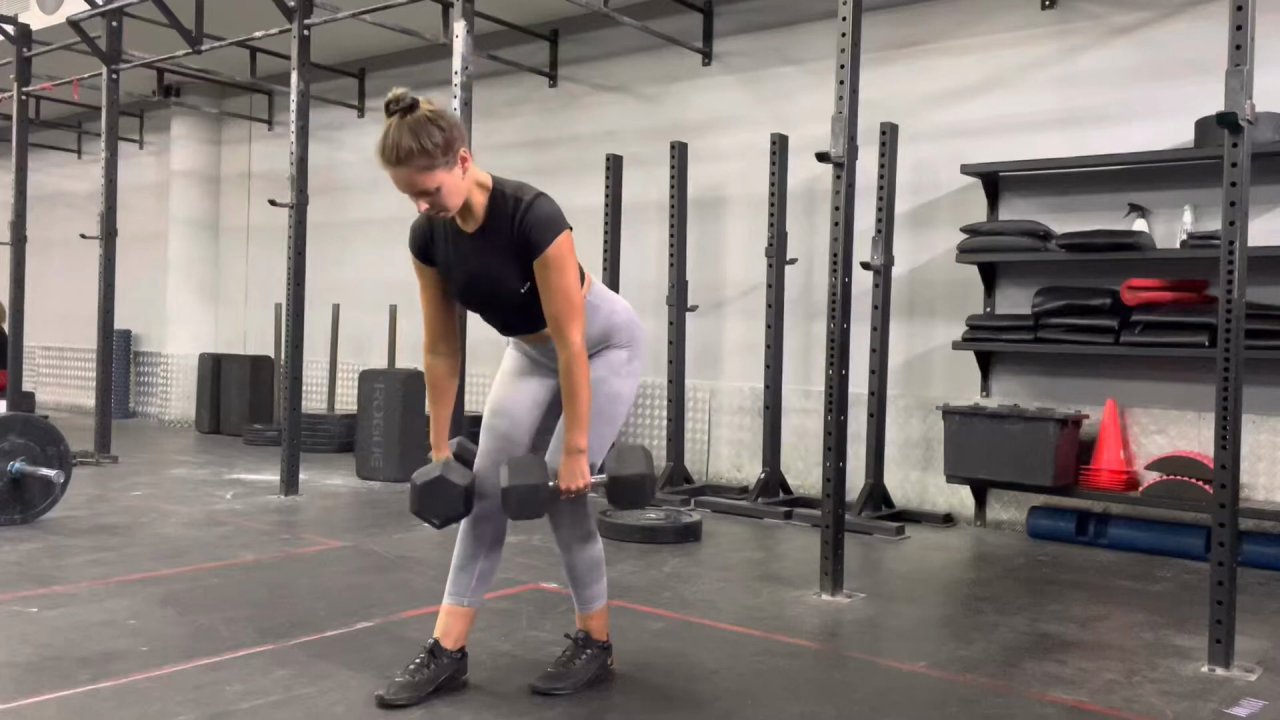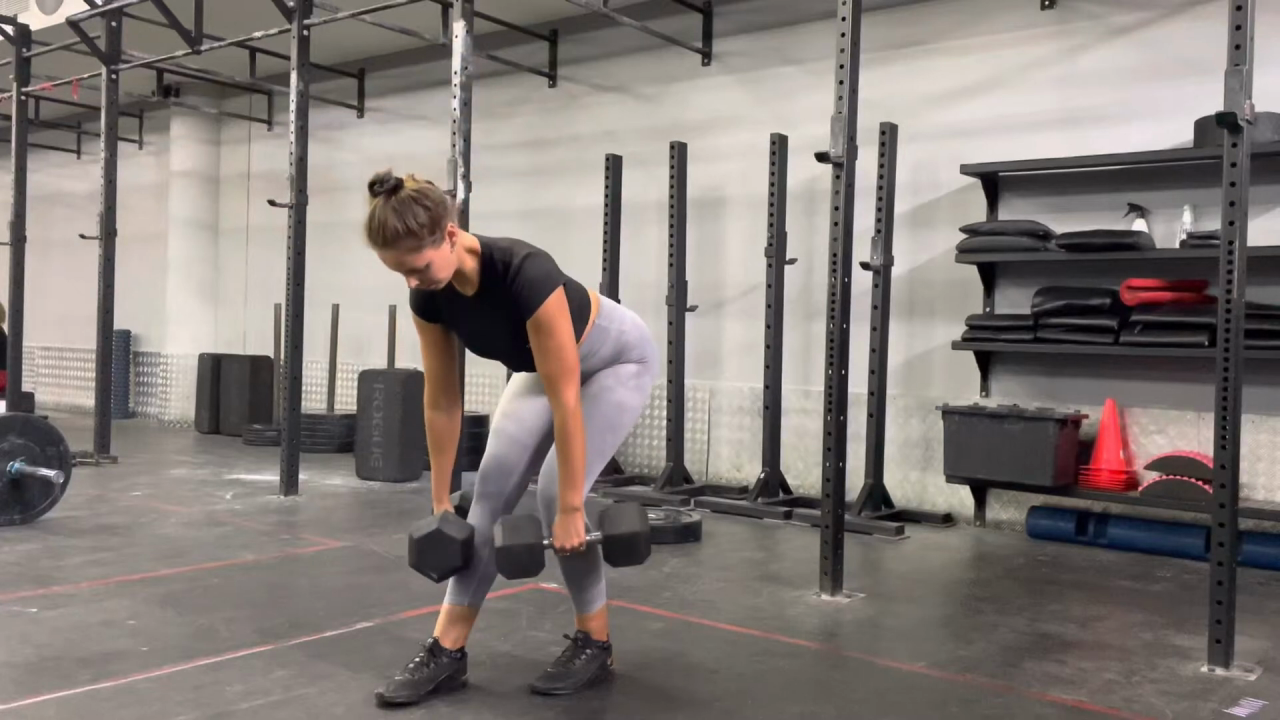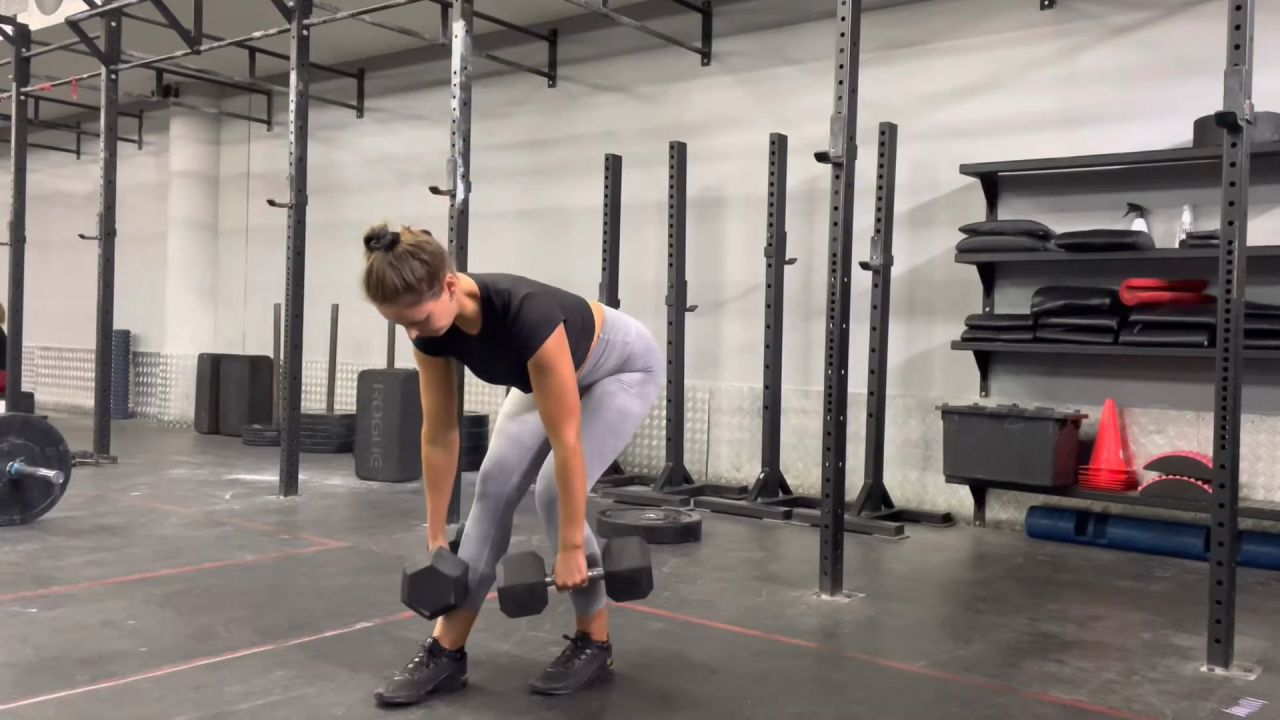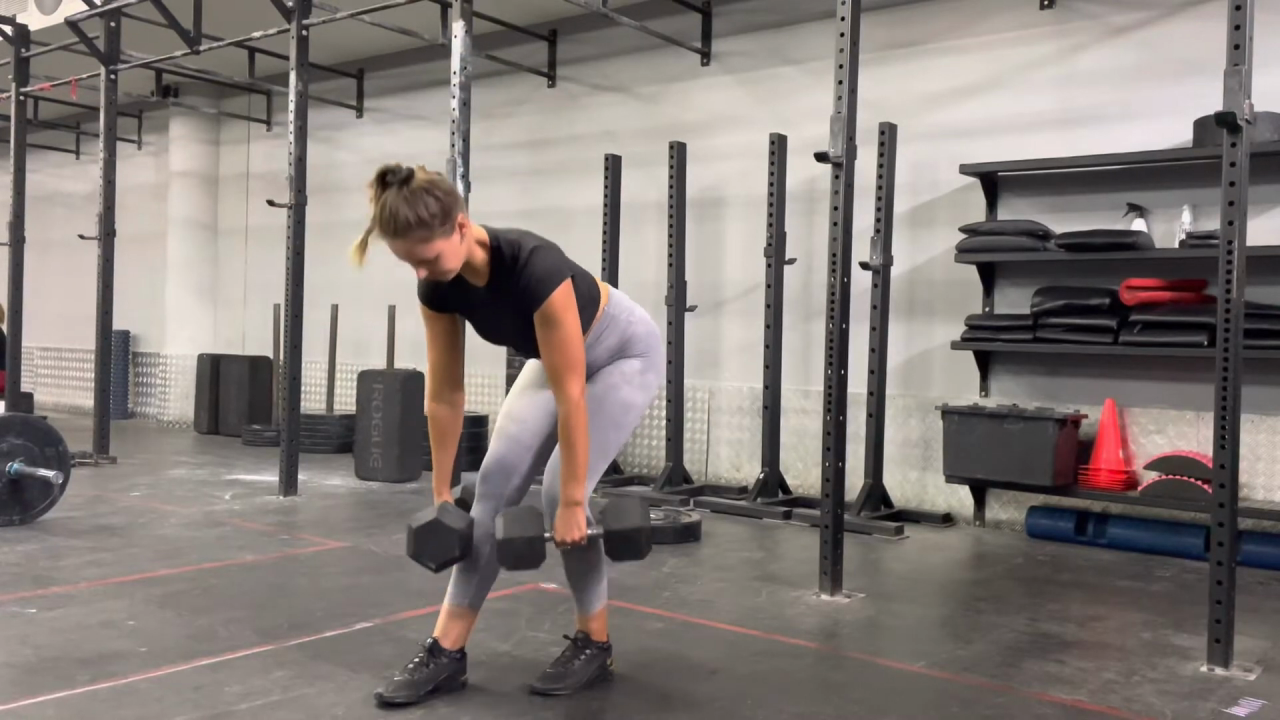
dt=0.7s
person 1, frame 1
left shoulder: (532, 216)
right shoulder: (428, 236)
left elbow: (571, 341)
right elbow: (441, 348)
left wrist: (575, 449)
right wrist: (440, 446)
left hip: (603, 344)
right hip: (530, 353)
left knee: (561, 492)
right knee: (486, 488)
left ankle: (595, 642)
right ankle: (447, 650)
person 1, frame 2
left shoulder: (526, 274)
right shoulder: (430, 296)
left elbow: (566, 402)
right elbow: (442, 402)
left wrist: (571, 508)
right wrist: (440, 501)
left hip: (618, 360)
right hip: (540, 366)
left knee: (554, 493)
right knee: (491, 488)
left ankle: (594, 642)
right ankle: (446, 651)
person 1, frame 3
left shoulder: (526, 312)
right shoulder: (434, 329)
left elbow: (566, 440)
right elbow: (439, 435)
left wrist: (571, 547)
right wrist: (436, 536)
left hip: (624, 367)
right hip: (550, 373)
left knee: (553, 492)
right knee: (494, 486)
left ankle: (595, 643)
right ankle: (446, 651)
person 1, frame 4
left shoulder: (535, 266)
right shoulder: (439, 287)
left elbow: (571, 396)
right elbow: (445, 393)
left wrist: (572, 504)
right wrist: (441, 494)
left hip: (624, 354)
right hip: (549, 363)
left knee: (555, 500)
right knee: (493, 488)
left ankle: (594, 644)
right ankle: (446, 651)
